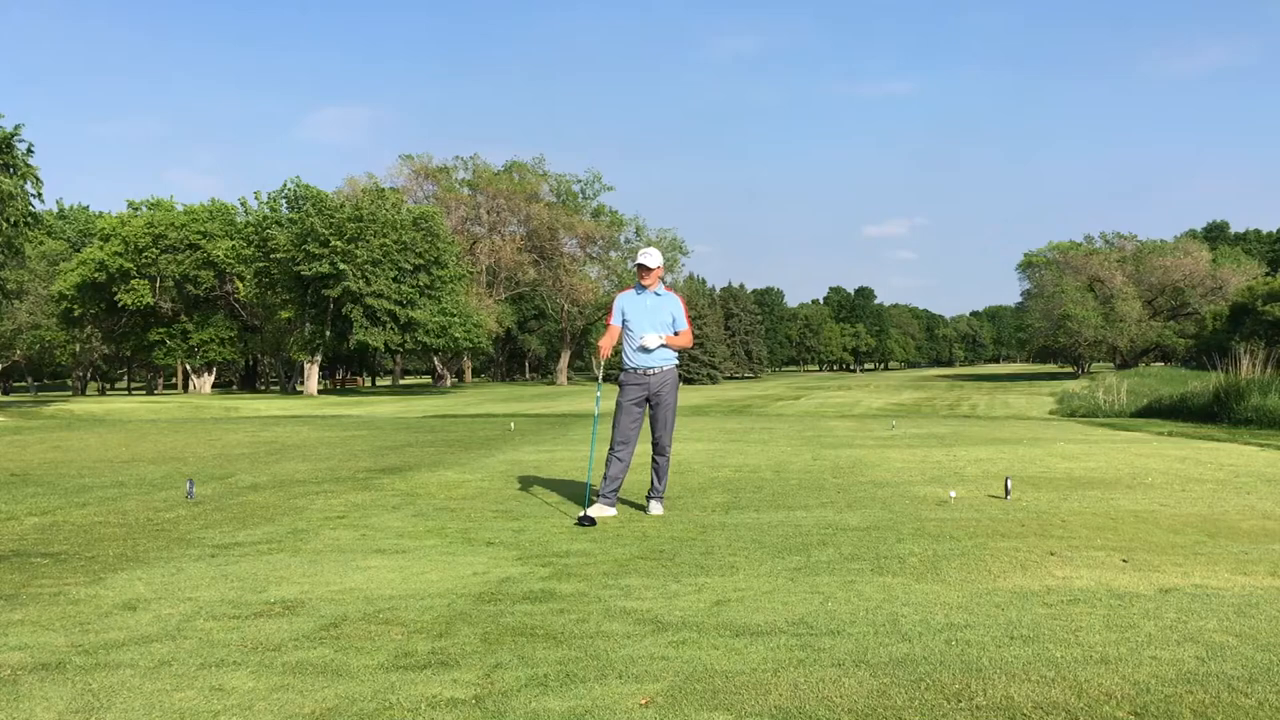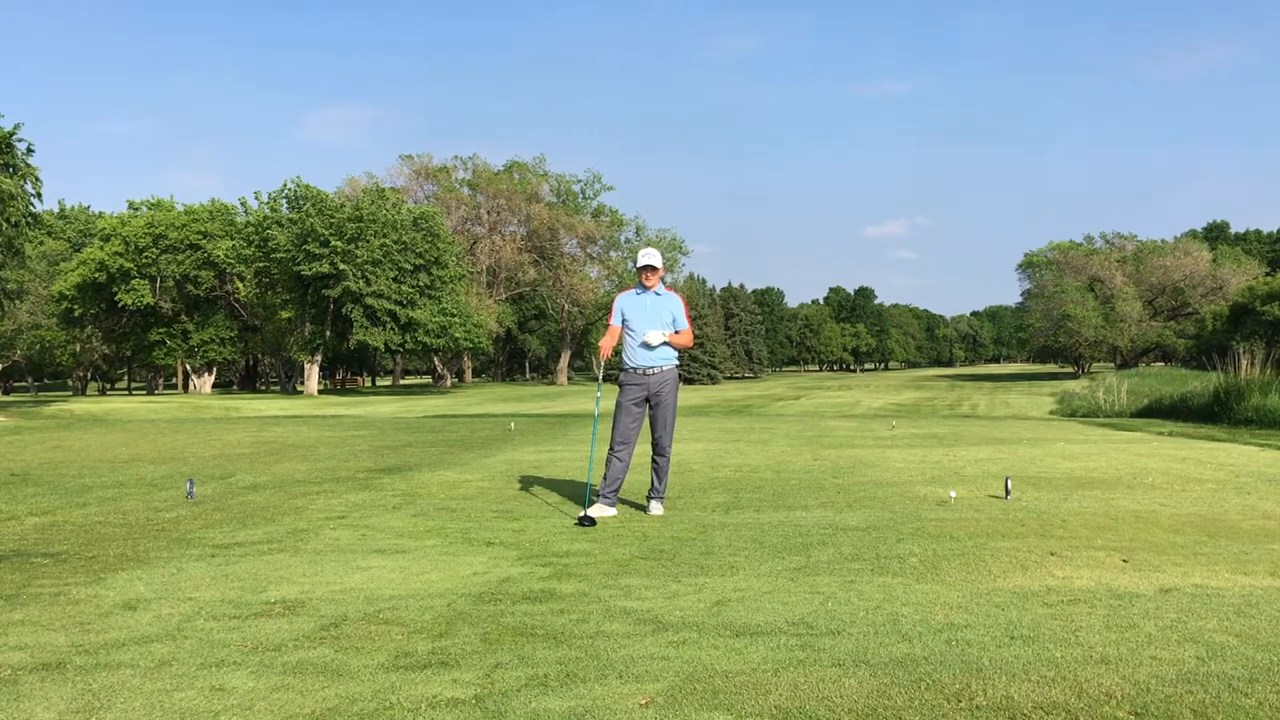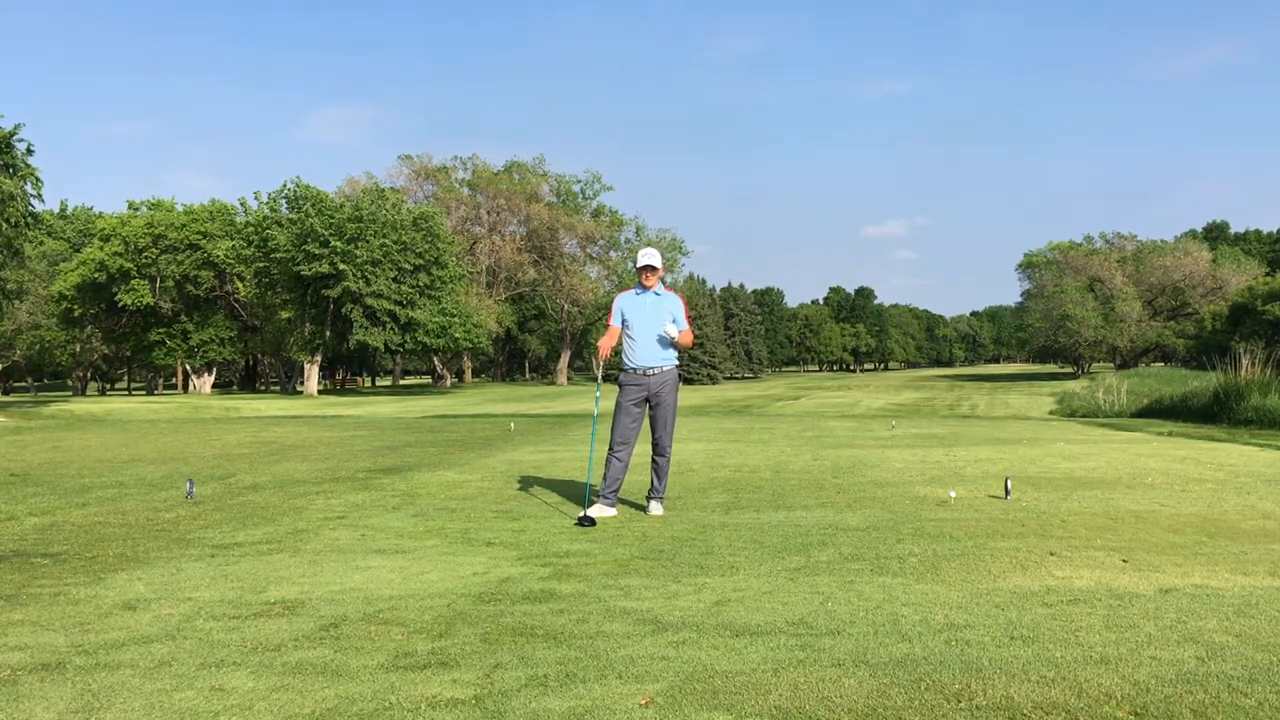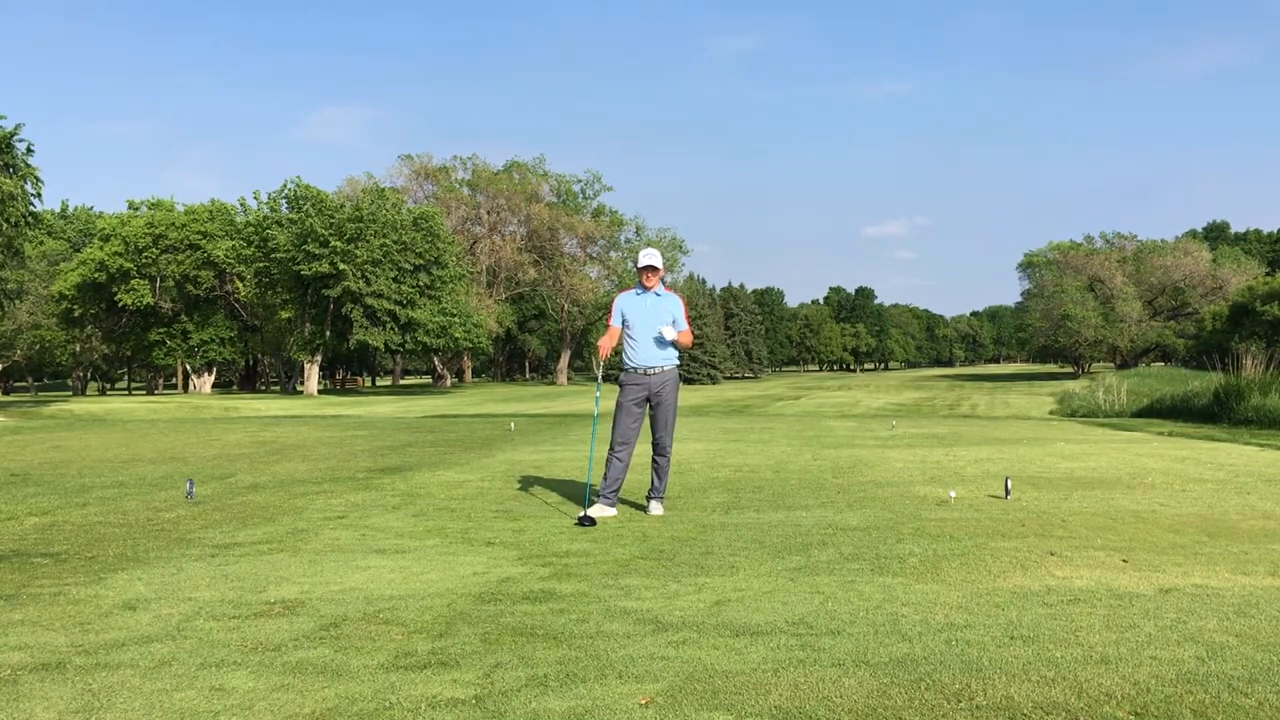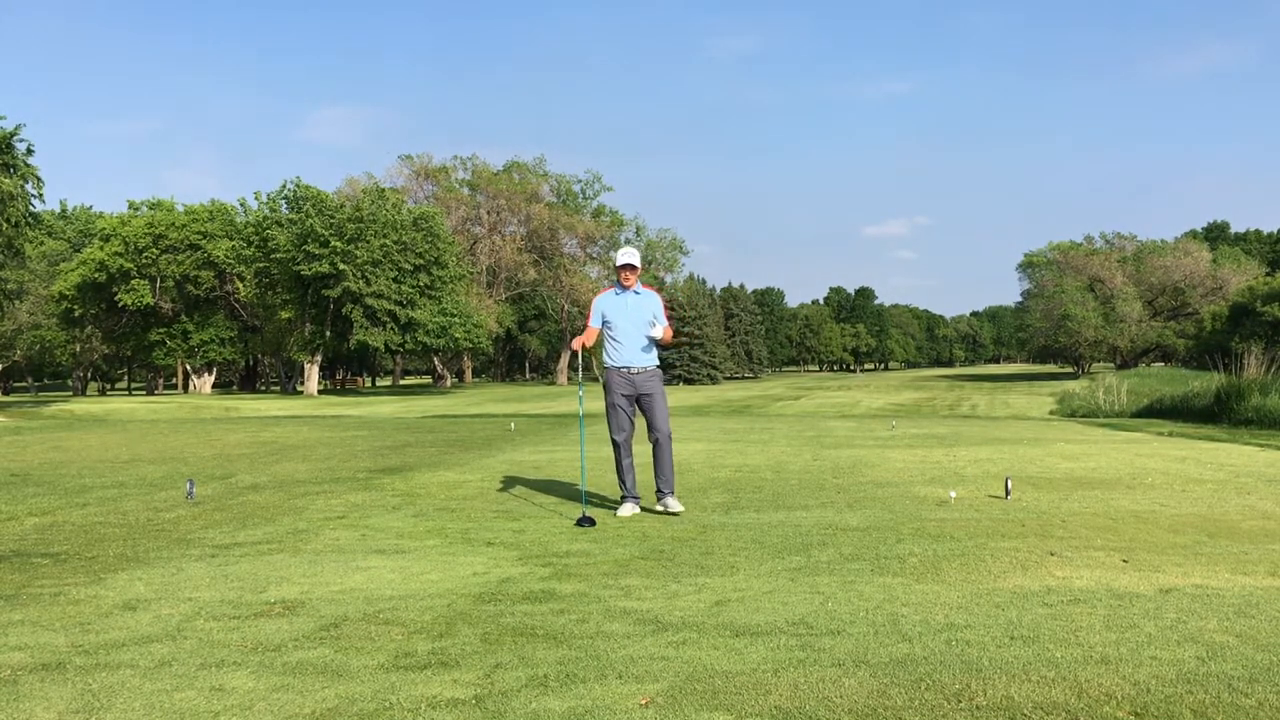
dt=1s
person 1, frame 1
left shoulder: (673, 301)
right shoulder: (623, 299)
left elbow: (687, 340)
right elbow: (613, 332)
left wrist: (662, 338)
right wrist: (605, 342)
left hip: (664, 377)
right hip: (632, 378)
left knee: (661, 443)
right knee: (621, 441)
left ankle: (656, 498)
right ankle: (606, 501)
person 1, frame 2
left shoulder: (674, 300)
right shoulder: (623, 299)
left elbow: (688, 340)
right elbow: (613, 333)
left wrist: (665, 337)
right wrist: (606, 341)
left hip: (664, 377)
right hip: (632, 378)
left knee: (662, 443)
right knee: (620, 441)
left ankle: (656, 498)
right ankle: (606, 500)
person 1, frame 3
left shoulder: (674, 300)
right shoulder: (622, 299)
left elbow: (688, 340)
right elbow: (613, 334)
left wrist: (675, 335)
right wrist: (605, 341)
left hip: (665, 377)
right hip: (632, 378)
left knee: (662, 443)
right knee: (620, 441)
left ankle: (656, 499)
right ankle: (606, 501)
person 1, frame 4
left shoulder: (674, 300)
right shoulder: (623, 300)
left elbow: (688, 341)
right elbow: (613, 335)
left wrist: (674, 335)
right wrist: (605, 342)
left hip: (665, 377)
right hip: (633, 378)
left knee: (662, 443)
right knee: (621, 441)
left ankle: (656, 498)
right ankle: (606, 501)
person 1, frame 5
left shoulder: (653, 298)
right shoulder: (602, 300)
left elbow: (668, 335)
right elbow: (591, 335)
left wrist: (660, 334)
right wrist: (581, 339)
left hip: (649, 374)
right hip: (617, 377)
left knee: (661, 433)
right knee: (621, 440)
left ankle: (666, 495)
right ankle: (629, 499)
